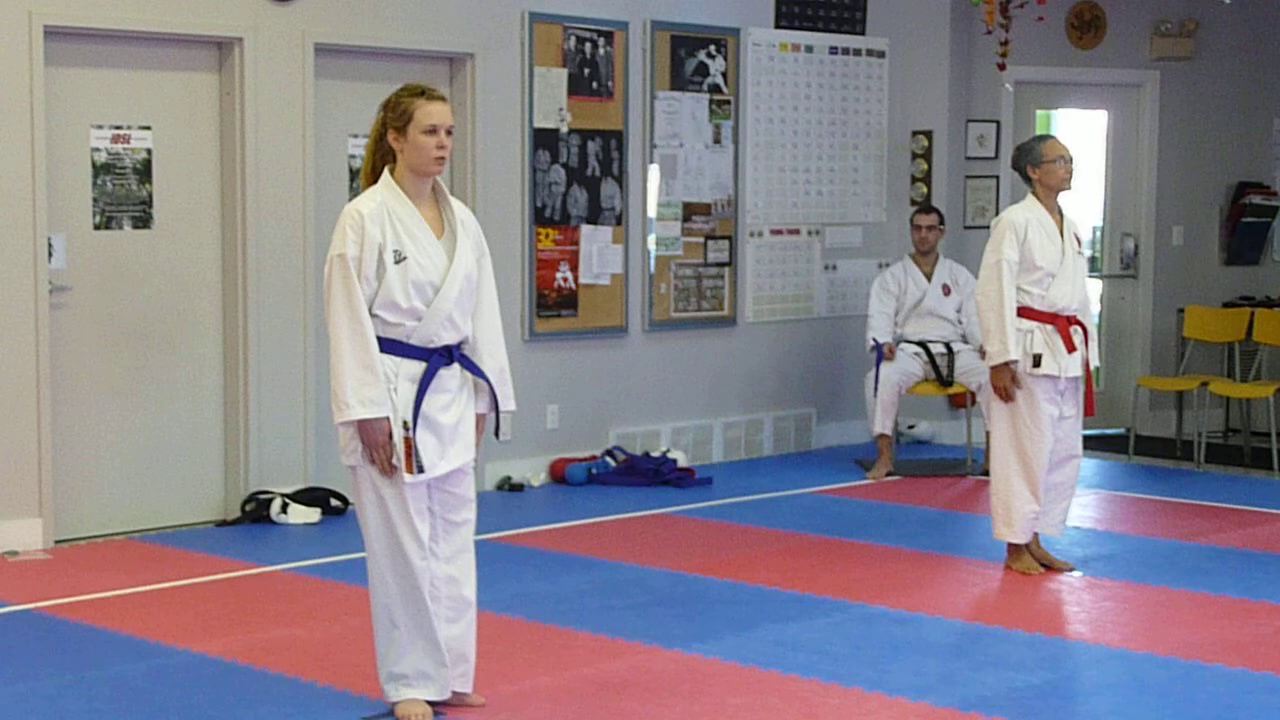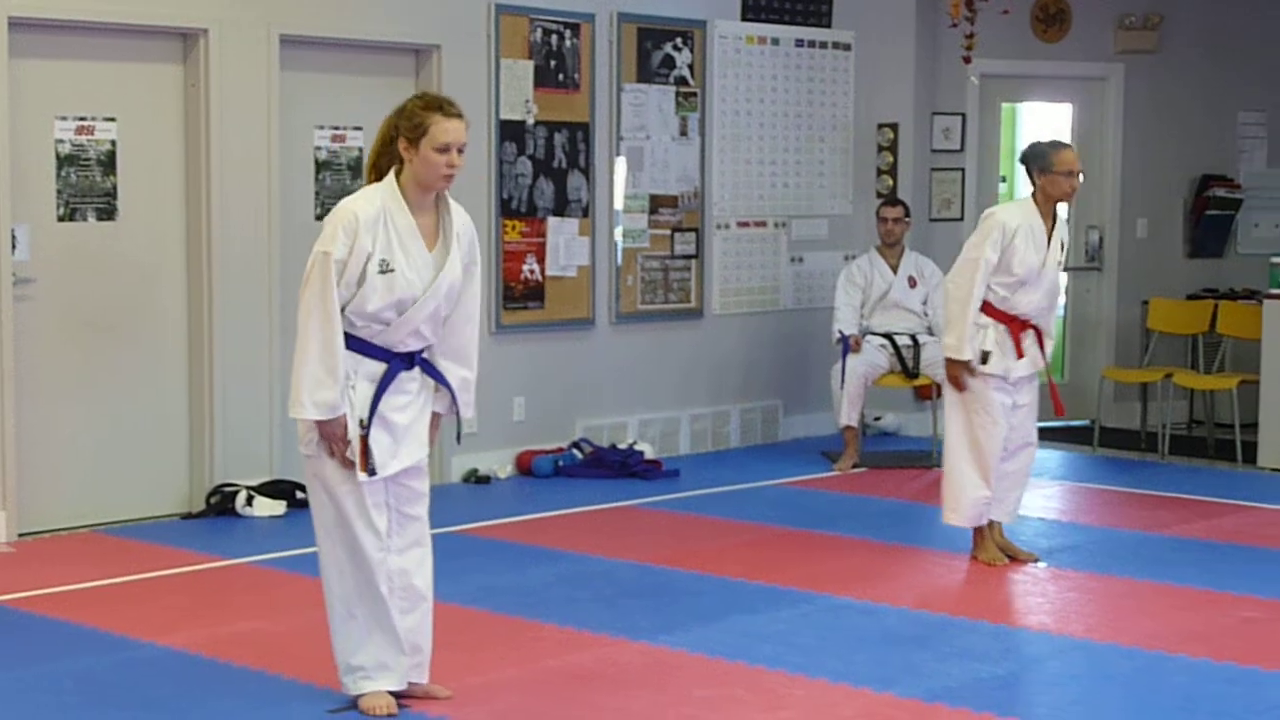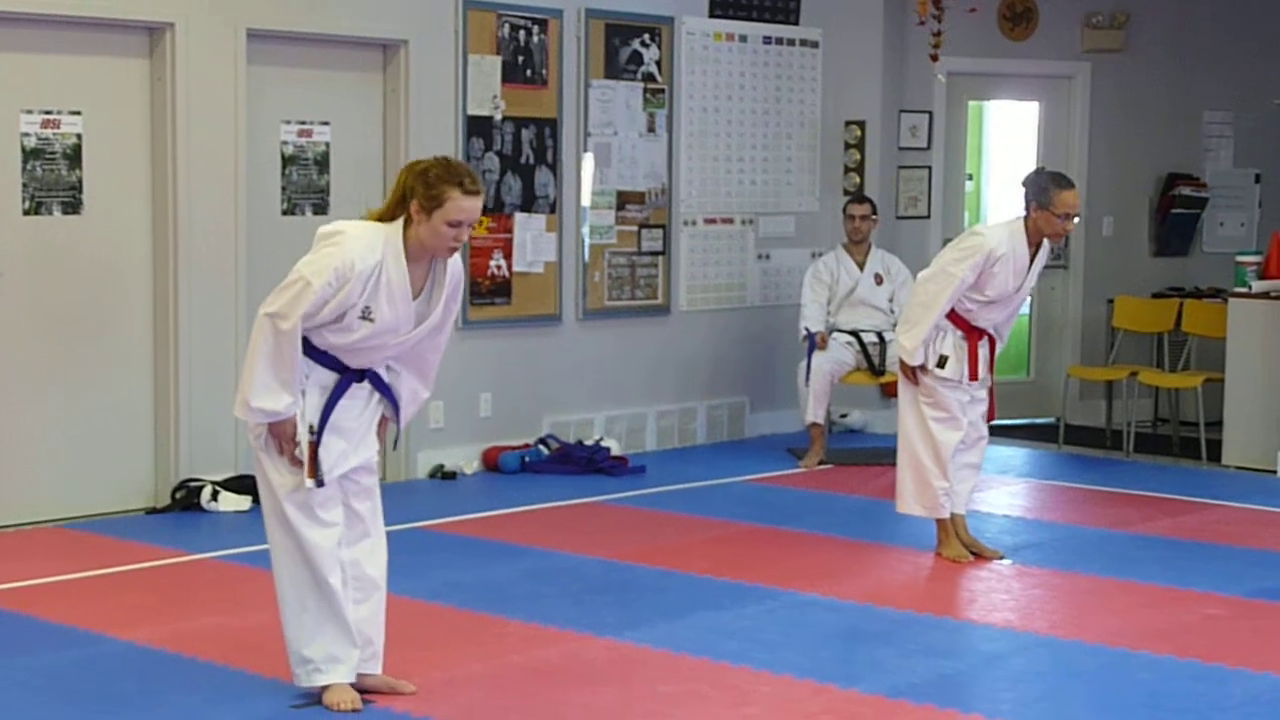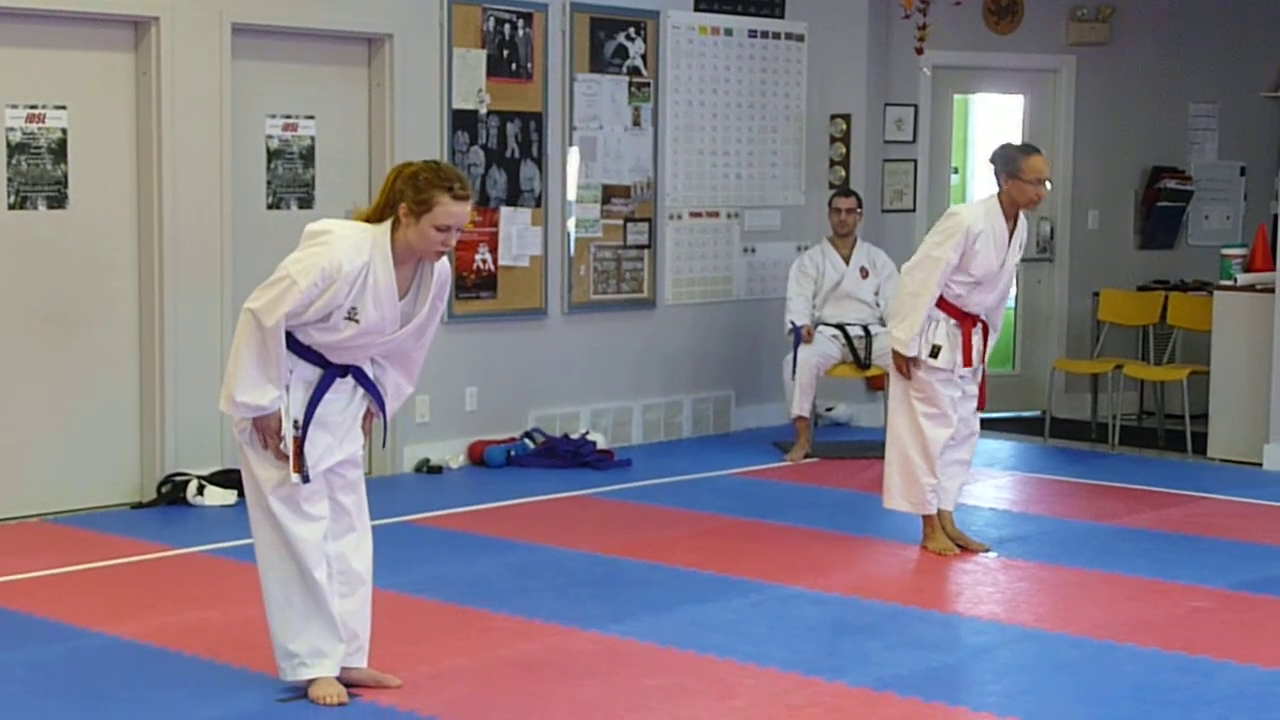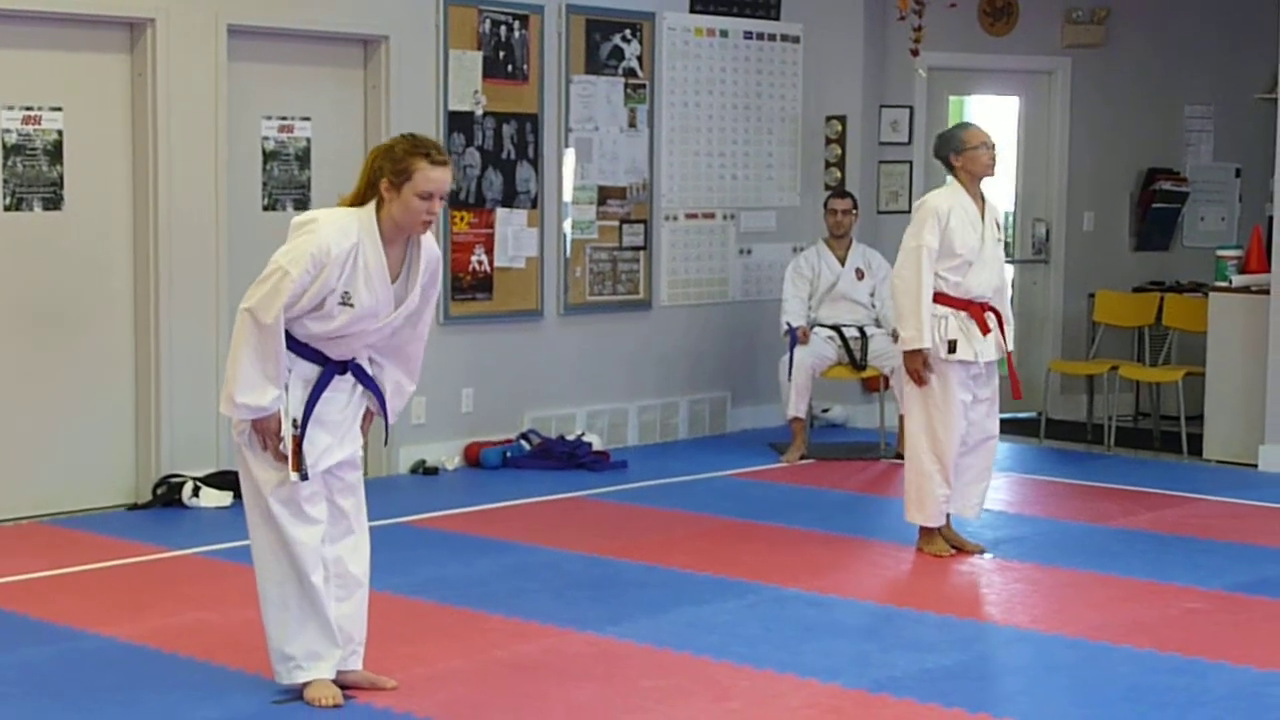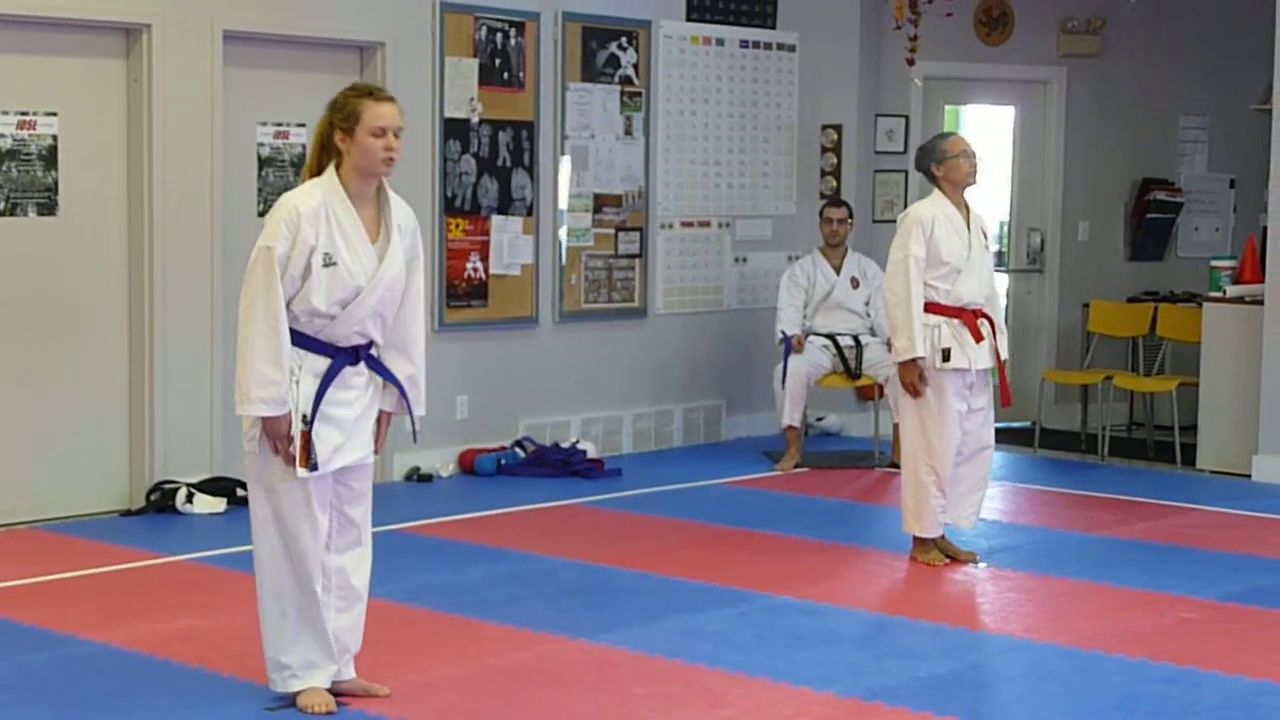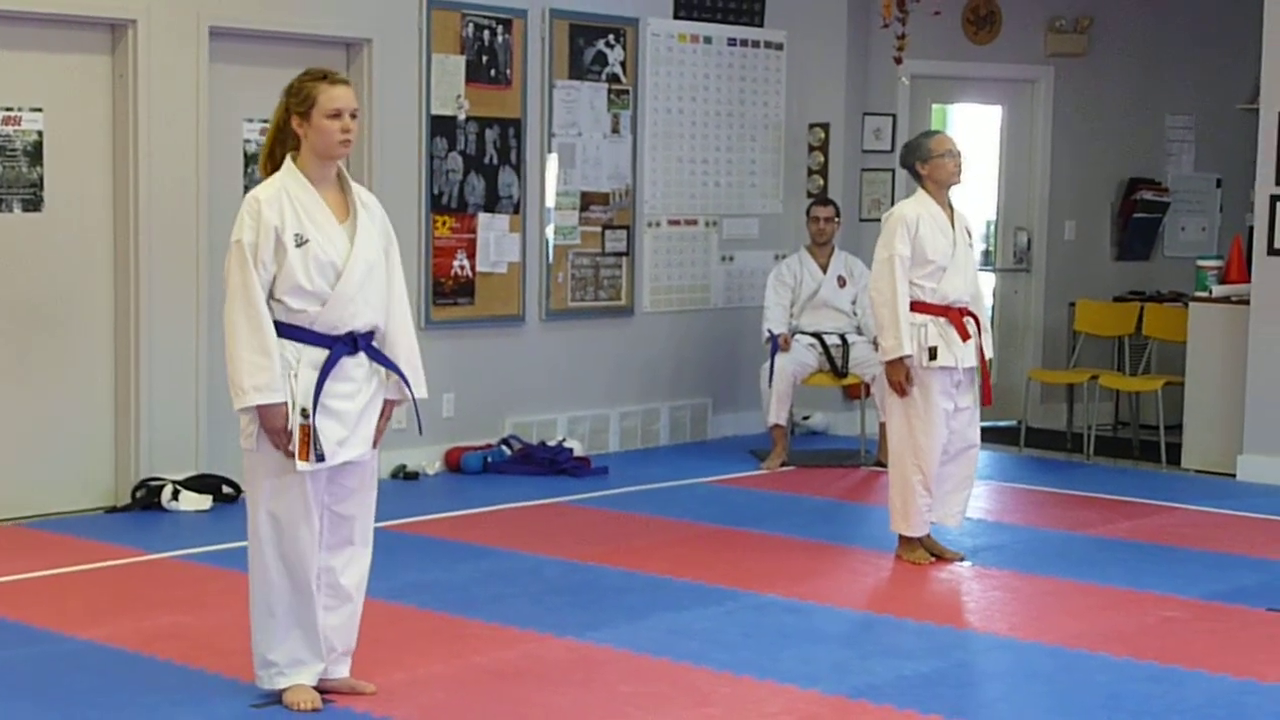
dt=0.3s
person 1, frame 1
left shoulder: (462, 220)
right shoulder: (365, 216)
left elbow: (481, 315)
right elbow: (348, 319)
left wrist: (481, 401)
right wrist: (368, 413)
left hip: (451, 393)
right hip: (392, 393)
left knee: (453, 541)
right knee: (402, 544)
person 1, frame 2
left shoulder: (459, 226)
right shoulder: (357, 216)
left elbow: (458, 322)
right elbow: (320, 314)
left wrist: (442, 400)
right wrist: (327, 409)
left hip: (409, 390)
right hip: (352, 389)
left knee: (408, 532)
right knee: (359, 536)
left ankle: (404, 667)
person 1, frame 3
left shoulder: (449, 274)
right shoulder: (355, 254)
left elbow: (419, 350)
right elbow: (278, 320)
left wrist: (388, 411)
right wrist: (277, 409)
left hip: (354, 398)
right hip: (298, 395)
left knee: (362, 528)
right knee: (314, 531)
left ankle: (360, 661)
right ankle: (329, 669)
person 1, frame 4
left shoulder: (436, 274)
right shoulder: (342, 254)
right elbow: (262, 316)
left wrist: (372, 406)
right wrist: (263, 404)
left hip: (338, 392)
right hip: (283, 387)
left knee: (348, 523)
right knee: (299, 526)
left ankle: (345, 656)
right ankle: (314, 663)
person 1, frame 5
left shoulder: (426, 256)
right shoulder: (327, 239)
left elbow: (403, 340)
right elbow: (260, 316)
left wrist: (375, 402)
right wrist: (263, 405)
left hip: (338, 391)
right hip: (284, 389)
left knee: (345, 527)
right knee: (297, 528)
left ankle: (340, 656)
right ankle: (309, 665)
person 1, frame 6
left shoulder: (401, 220)
right shoulder: (300, 210)
left elbow: (404, 318)
right elbow: (264, 307)
left wrist: (391, 399)
right wrist: (271, 404)
left hip: (353, 389)
right hip: (296, 388)
left knee: (350, 535)
right knee: (298, 534)
left ankle: (336, 664)
person 1, frame 7
left shoulder: (368, 207)
right shoulder: (267, 204)
left elbow: (391, 300)
right elbow: (248, 306)
left wrist: (390, 387)
right wrist: (266, 398)
left hip: (356, 382)
right hip: (293, 380)
left knee: (347, 531)
right knee: (289, 530)
left ankle: (328, 663)
right ankle: (287, 669)
person 2, frame 1
left shoulder: (1071, 227)
right shoulder: (1014, 221)
right elbow: (994, 292)
left wrist: (1084, 352)
right wrist: (1000, 358)
left hip: (1067, 349)
right hip: (1031, 348)
left knee: (1063, 451)
right knee: (1026, 449)
left ankle: (1035, 543)
right ankle: (1016, 548)
person 2, frame 2
left shoulder: (1058, 230)
right shoulder: (1003, 220)
right elbow: (963, 284)
left wrist: (1040, 349)
right wrist: (957, 351)
left hip: (1024, 347)
right hip: (987, 343)
left knee: (1018, 441)
right knee: (982, 439)
left ankle: (997, 532)
right ankle: (981, 539)
person 2, frame 3
left shoulder: (1039, 248)
right shoulder: (989, 242)
right elbow: (933, 291)
left wrist: (990, 356)
right wrist: (911, 351)
left hip: (974, 350)
right hip: (938, 346)
left knee: (970, 438)
right knee: (939, 436)
left ankle: (961, 529)
right ankle: (945, 536)
person 2, frame 4
left shoulder: (1019, 226)
right shoulder: (966, 220)
right elbow: (920, 279)
left wrist: (983, 342)
right wrist: (904, 343)
left hip: (966, 338)
right hip: (931, 336)
left knee: (962, 432)
right knee: (928, 429)
left ankle: (946, 521)
right ankle: (931, 528)
person 2, frame 5
left shoulder: (991, 211)
right shoulder: (935, 206)
right elbow: (910, 276)
left wrist: (1002, 333)
right wrist: (913, 343)
left hip: (981, 334)
right hip: (944, 333)
left knee: (979, 434)
right knee: (939, 433)
left ankle: (946, 525)
right ankle: (928, 531)
person 2, frame 6
left shoulder: (976, 220)
right shoulder: (920, 217)
right elbow: (900, 287)
left wrist: (996, 343)
right wrist: (908, 354)
left hip: (975, 343)
right hip: (938, 342)
left knee: (975, 442)
right knee: (934, 443)
left ankle: (941, 534)
right ankle: (923, 539)
person 2, frame 7
left shoulder: (960, 220)
right shoulder: (905, 216)
right elbow: (886, 287)
left wrist: (980, 344)
right wrist: (895, 353)
left hip: (961, 342)
right hip: (924, 341)
left knee: (960, 441)
right knee: (920, 442)
left ankle: (927, 532)
right ankle: (908, 538)
person 3, frame 1
left shoulder: (959, 275)
right shoulder: (892, 276)
left elbow: (974, 318)
right elbow: (880, 317)
left wrist: (986, 344)
right wrist: (884, 342)
left hip: (954, 350)
right hip: (911, 351)
right knee: (883, 378)
right ankle: (885, 457)
person 3, frame 2
left shoulder: (925, 268)
right shoulder: (858, 269)
left elbow: (939, 310)
right elbow: (846, 309)
right wrist: (850, 334)
left hip: (919, 343)
right hip: (876, 343)
right knee: (849, 369)
right ankle: (851, 449)
person 3, frame 3
left shoulder: (892, 265)
right shoulder: (825, 266)
left elbow: (906, 308)
right elbow: (813, 306)
right wrist: (817, 331)
left hip: (885, 340)
right hip: (843, 340)
right knee: (815, 366)
right ankle: (817, 446)
person 3, frame 4
left shoulder: (877, 258)
right shoulder: (810, 260)
left elbow: (892, 300)
right elbow: (798, 299)
right wrist: (802, 325)
left hip: (871, 333)
right hip: (828, 334)
right knee: (800, 360)
right ankle: (803, 439)
person 3, frame 5
left shoulder: (873, 260)
right shoulder: (806, 261)
left elbow: (887, 302)
right elbow: (794, 301)
right wrist: (798, 326)
left hip: (867, 334)
right hip: (824, 334)
right knee: (797, 361)
left ankle: (906, 439)
right ankle: (798, 440)
person 3, frame 6
left shoulder: (868, 269)
right shoulder: (801, 269)
left elbow: (882, 311)
right elbow: (789, 309)
right wrist: (793, 334)
left hip: (862, 343)
right hip: (819, 343)
right knee: (791, 370)
left ankle: (900, 449)
right ankle: (794, 448)
person 3, frame 7
left shoulder: (855, 267)
right shoulder: (788, 268)
left elbow: (868, 310)
right elbow: (776, 307)
right wrist: (779, 333)
left hip: (848, 342)
right hip: (805, 342)
right knee: (777, 368)
left ankle: (886, 448)
right ankle: (779, 447)
